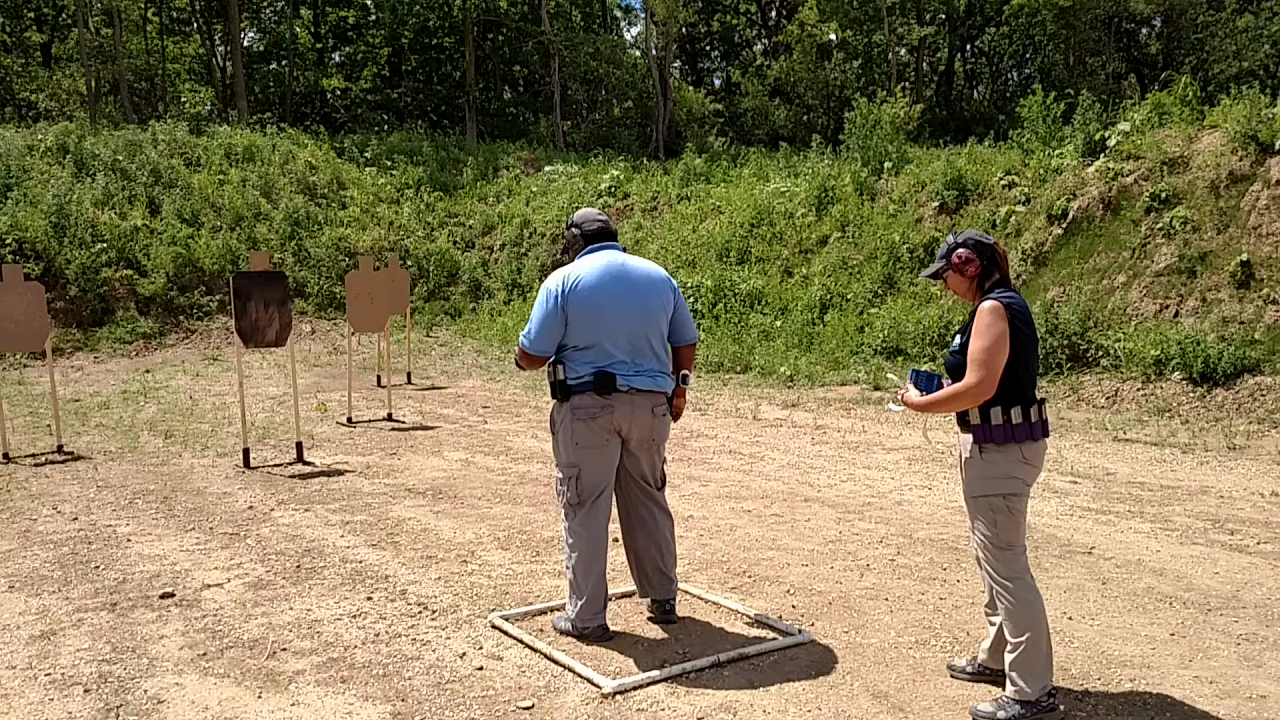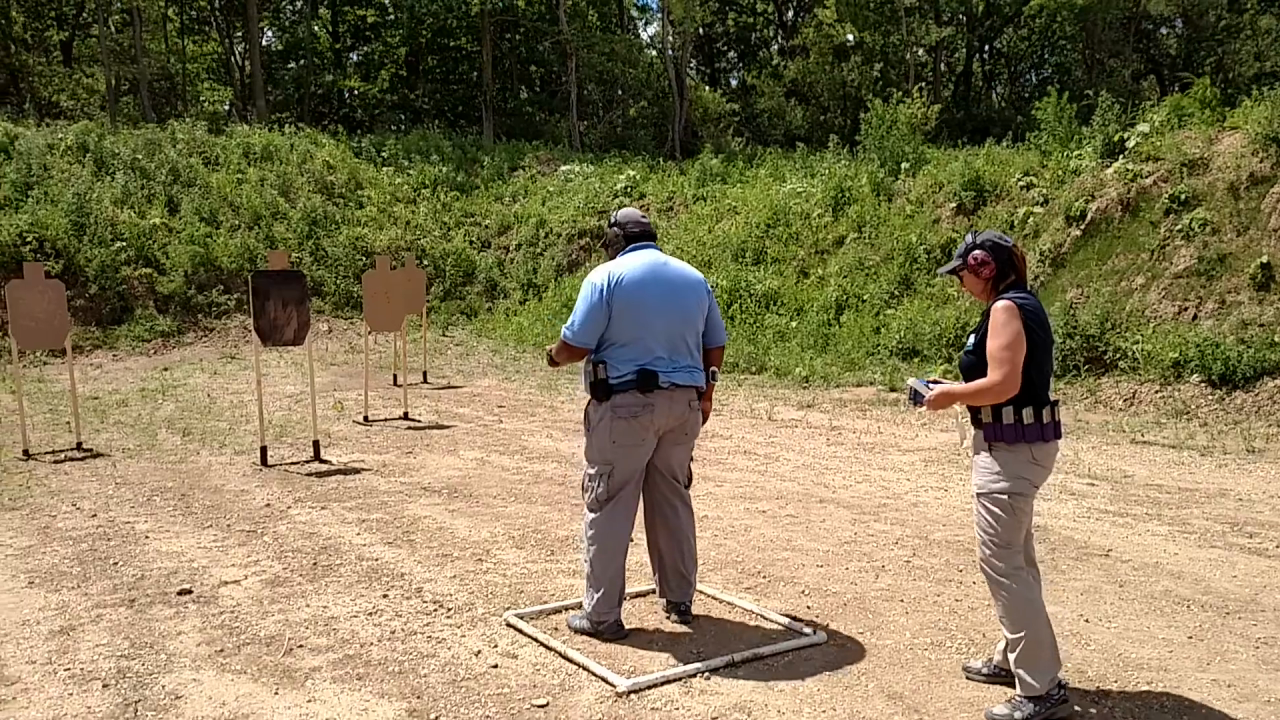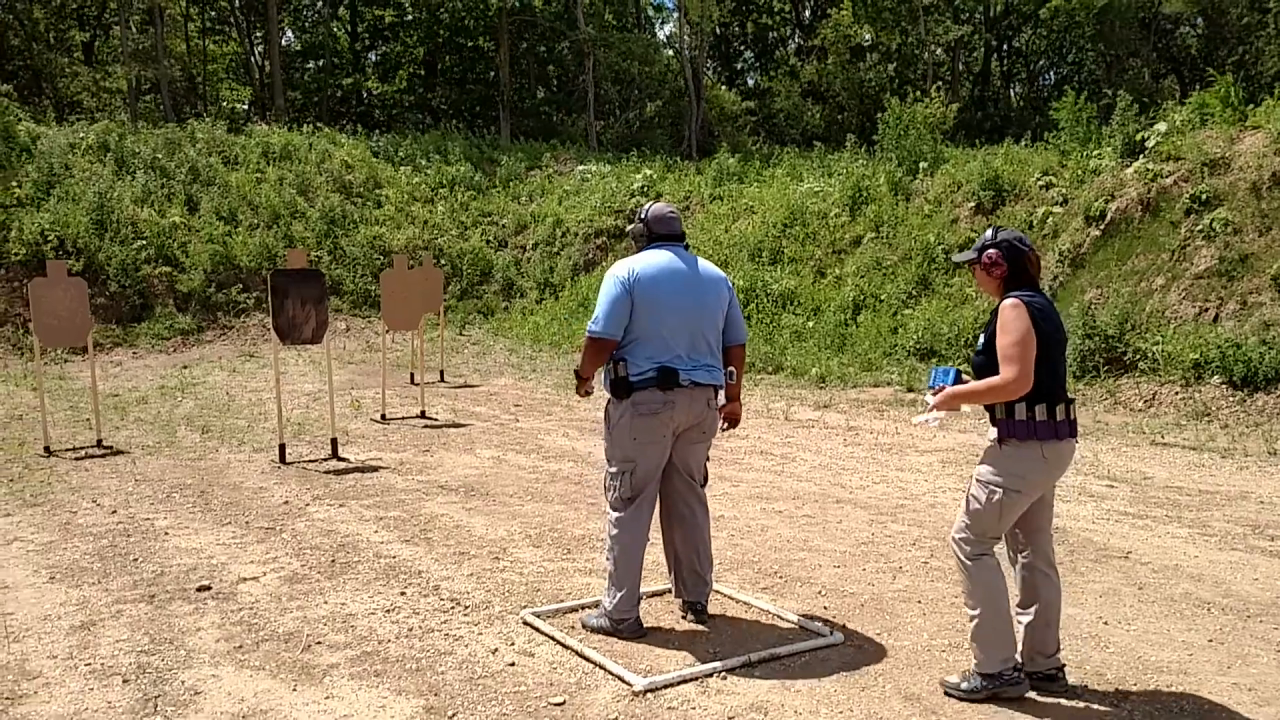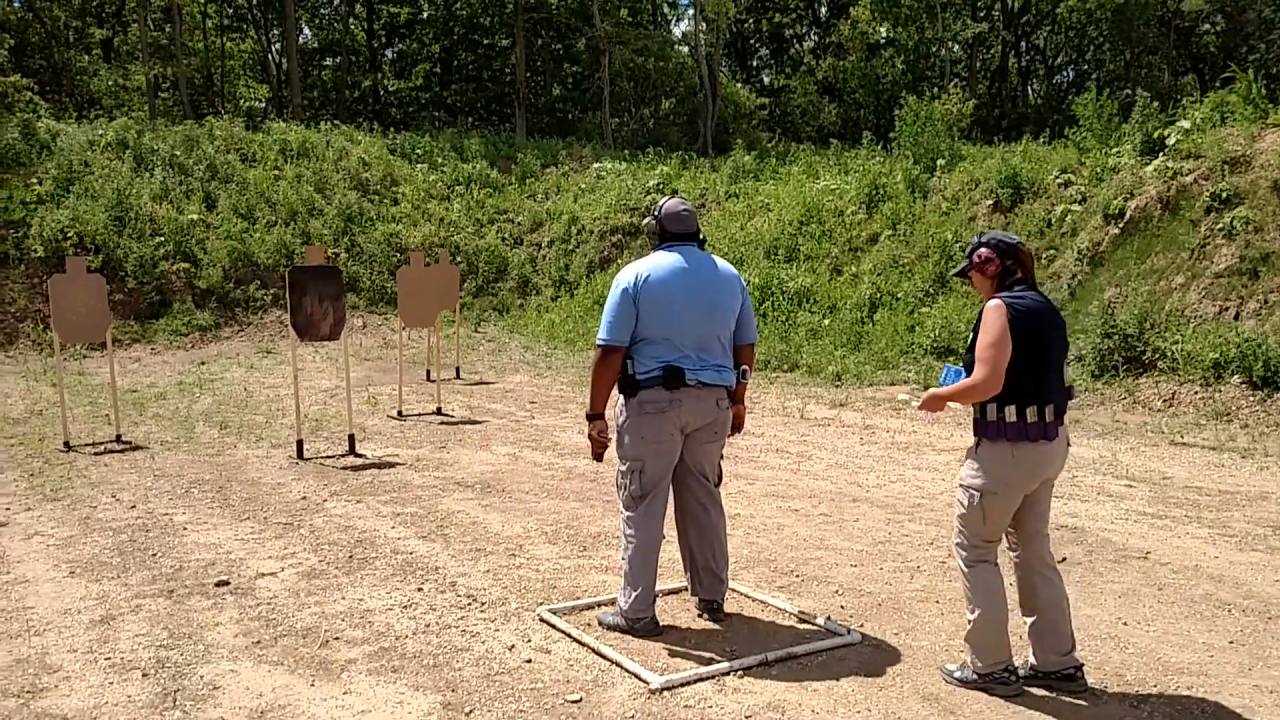
dt=0.4s
person 1, frame 1
left shoulder: (992, 308)
right shoulder: (1002, 305)
left elbow: (979, 388)
left wrist: (920, 403)
right wrist: (939, 390)
left hip: (1000, 449)
right hip: (995, 445)
left knee: (1005, 565)
right knee: (994, 558)
right ankle: (999, 658)
person 1, frame 2
left shoulder: (1006, 308)
right shoulder: (1021, 306)
left elbow: (1003, 385)
left wrist: (949, 392)
right wrist: (957, 393)
left hip: (1011, 447)
right hip: (1017, 443)
left knee: (1000, 562)
right knee: (1013, 556)
right ankle: (1017, 662)
person 1, frame 3
left shoulder: (1014, 307)
right shoulder: (1036, 305)
left elbow: (1015, 382)
left wrist: (958, 395)
right wrist: (971, 386)
left hip: (1024, 445)
right hip: (1045, 442)
left knee: (971, 542)
right knee: (1033, 551)
left ankle: (996, 668)
right ankle: (1041, 662)
person 1, frame 4
left shoulder: (1001, 308)
right shoulder: (1044, 308)
left elbow: (986, 384)
left wrist: (940, 395)
right wrist: (958, 393)
left hip: (1007, 446)
right hip: (1047, 441)
left knee: (976, 551)
right knee: (1033, 552)
left ankle: (992, 667)
right ankle: (1058, 663)
person 2, frame 1
left shoulder: (564, 281)
right shoulder: (658, 276)
left elbow: (532, 354)
right elbow: (685, 344)
left wrist: (521, 360)
right wrist: (678, 390)
left hip: (587, 407)
right hip: (649, 404)
left knee: (585, 512)
right knee: (648, 502)
left ankle: (587, 617)
right ankle: (663, 598)
person 2, frame 2
left shoulder: (607, 277)
right shoulder: (694, 277)
left elbow: (575, 346)
right elbow: (715, 346)
left wrist: (554, 355)
right wrist: (704, 395)
left hip: (625, 404)
right hip: (682, 402)
left knee: (606, 506)
right knee: (672, 501)
left ankle: (602, 613)
right ankle: (679, 600)
person 2, frame 3
left shoulder: (627, 271)
right shoulder: (715, 277)
left elbow: (602, 340)
right elbow: (735, 345)
left wrist: (584, 374)
right wrist: (732, 397)
left hip: (643, 401)
right hip: (700, 400)
left knee: (629, 506)
right knee: (688, 499)
left ankle: (620, 612)
right ankle: (695, 599)
person 2, frame 4
left shoulder: (636, 274)
right shoulder: (728, 275)
left elbow: (609, 352)
right elbow: (745, 346)
left wrist: (596, 415)
right wrist: (737, 400)
left hip: (653, 401)
right hip: (713, 401)
left knee: (642, 506)
right knee: (703, 499)
left ankle: (636, 611)
right ankle: (711, 597)
